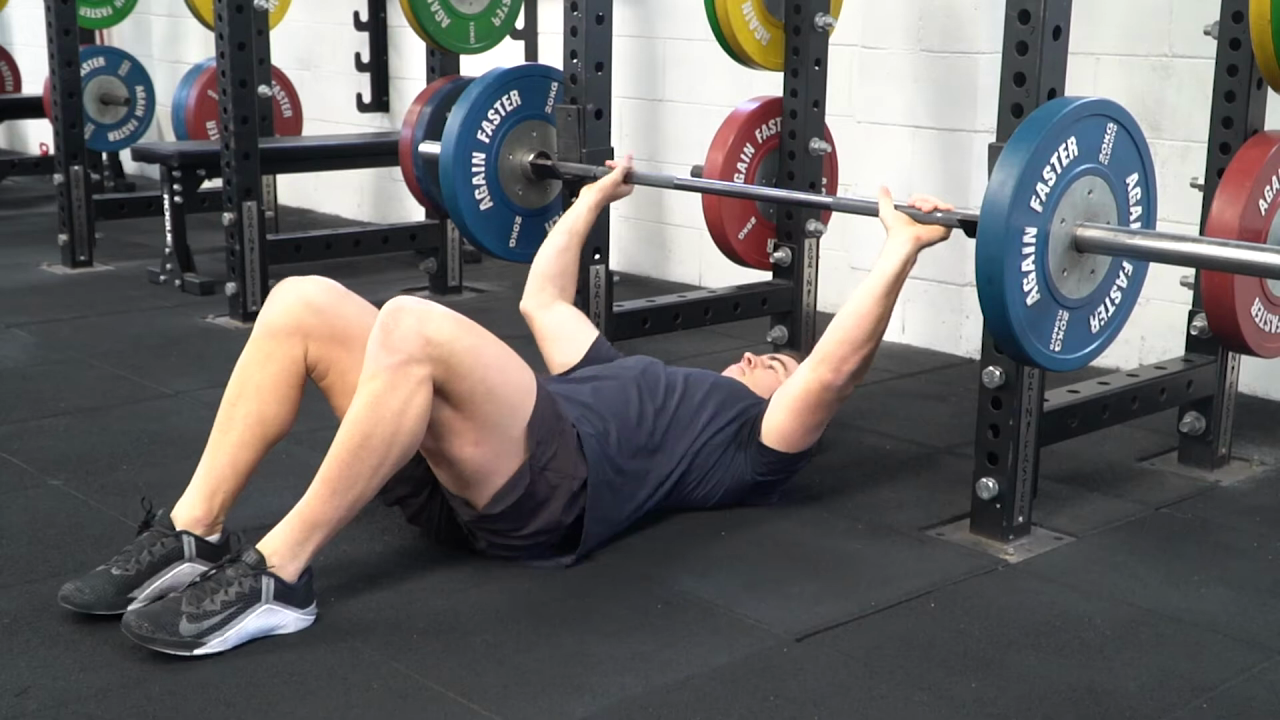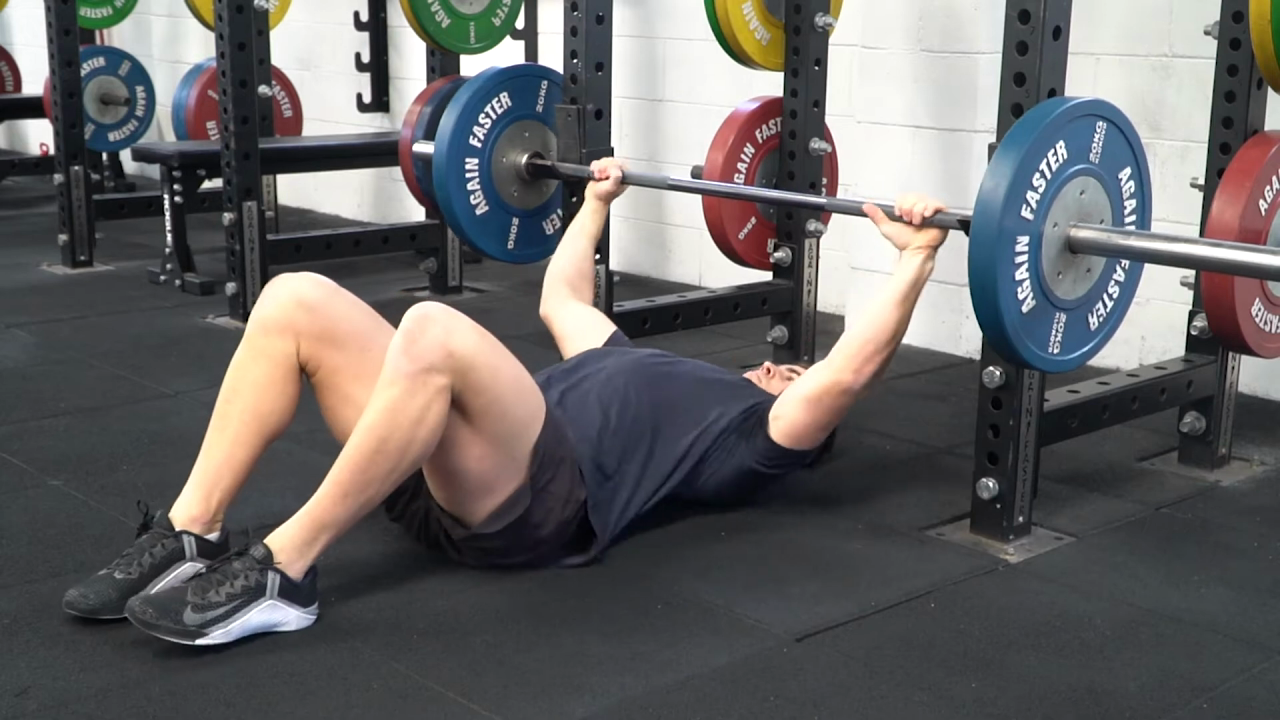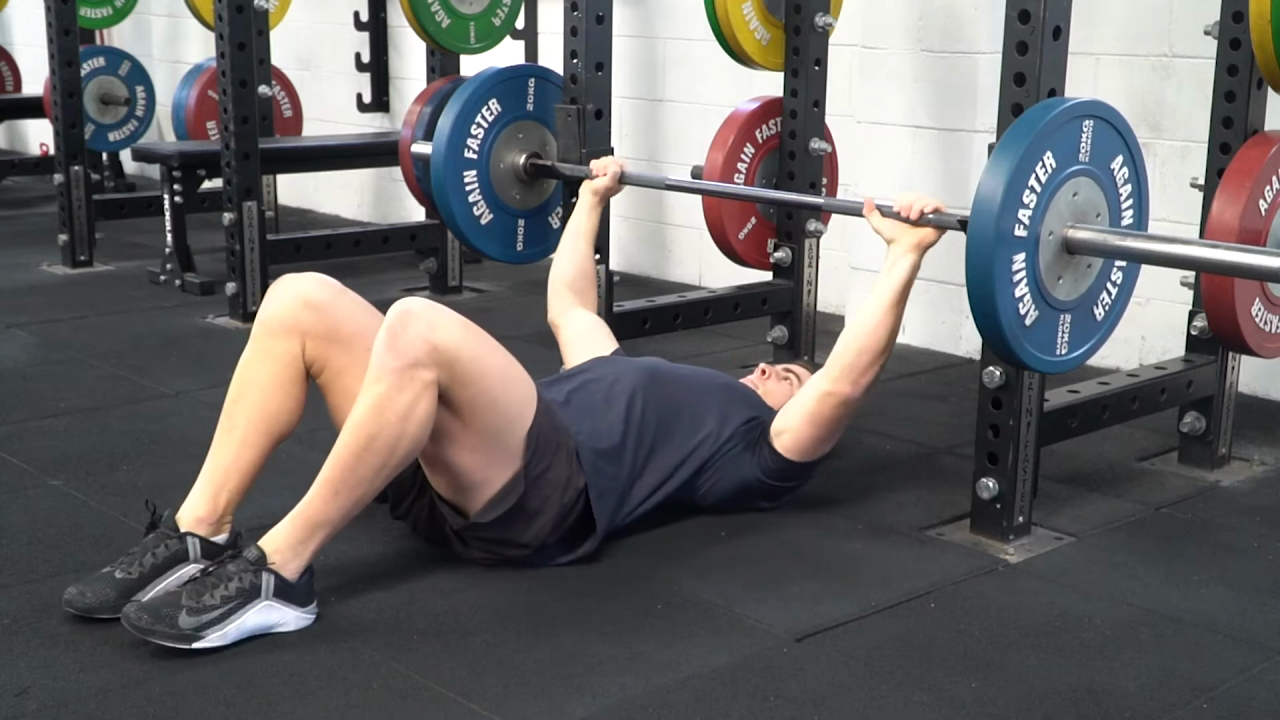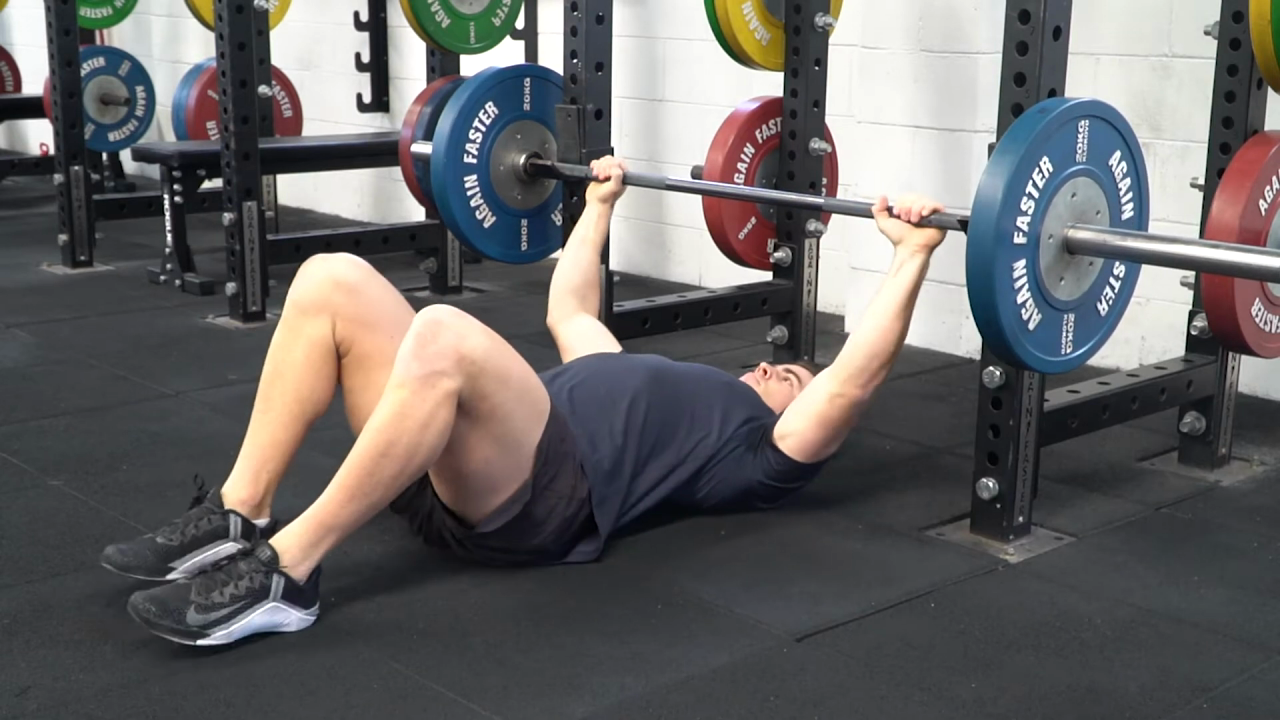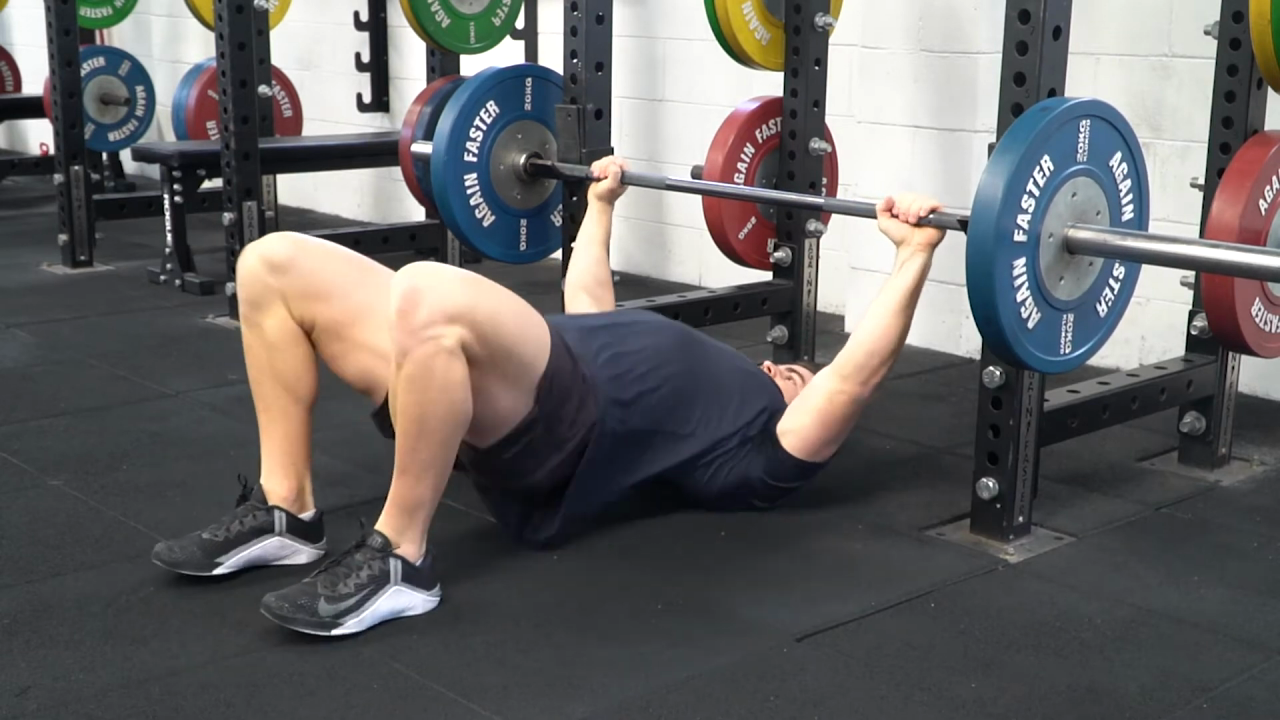
dt=0.5s
person 1, frame 1
left shoulder: (755, 446)
right shoulder: (621, 374)
left elbow: (838, 364)
right elbow: (542, 298)
left wrist: (902, 249)
right wrist: (590, 198)
left hip: (538, 485)
right hip: (449, 473)
left knee: (413, 323)
right knee: (303, 303)
left ankle: (275, 577)
right ankle: (190, 535)
person 1, frame 2
left shoulder: (760, 438)
right shoulder: (646, 372)
left elbow: (849, 370)
right elbow: (560, 303)
left wrist: (916, 257)
right wrist: (595, 205)
left hip: (538, 493)
right hip: (441, 479)
left knee: (434, 328)
right knee: (297, 300)
left ankle: (280, 572)
right ankle: (190, 535)
person 1, frame 3
left shoulder: (764, 452)
right shoulder: (646, 383)
left elbow: (844, 382)
right elbow: (569, 310)
left wrist: (904, 255)
right wrist: (590, 204)
left hip: (538, 486)
right hip: (446, 471)
left knee: (417, 325)
right knee: (301, 301)
left ankle: (276, 573)
right ankle: (199, 536)
person 1, frame 4
left shoulder: (761, 450)
right shoulder: (649, 380)
left elbow: (853, 383)
right elbow: (569, 314)
left wrist: (911, 257)
right wrist: (597, 210)
left hip: (539, 493)
right hip: (442, 470)
left knee: (444, 335)
right knee: (334, 281)
left ankle: (282, 573)
right ankle: (237, 516)
person 1, frame 5
left shoulder: (764, 451)
right shoulder: (669, 381)
left elbow: (854, 377)
right elbow: (584, 307)
left wrist: (914, 255)
right wrist: (599, 205)
left hip: (560, 414)
left knee: (428, 296)
right knee: (274, 263)
left ankle: (399, 558)
right ankle: (282, 513)
